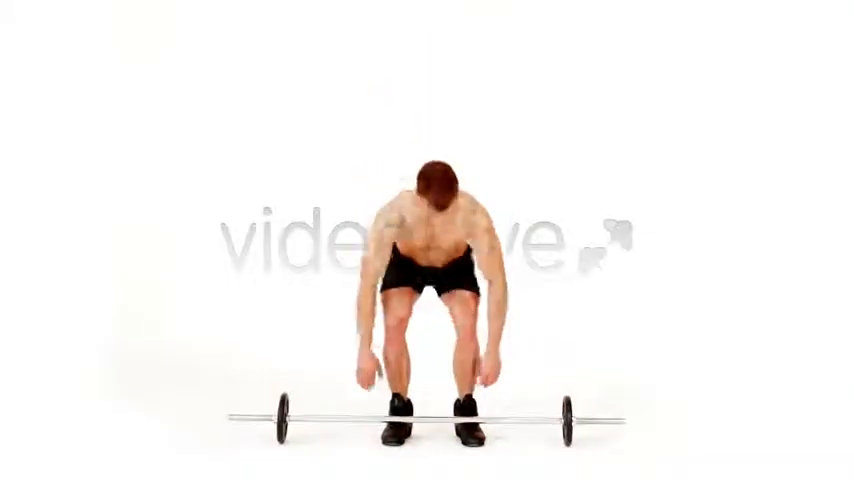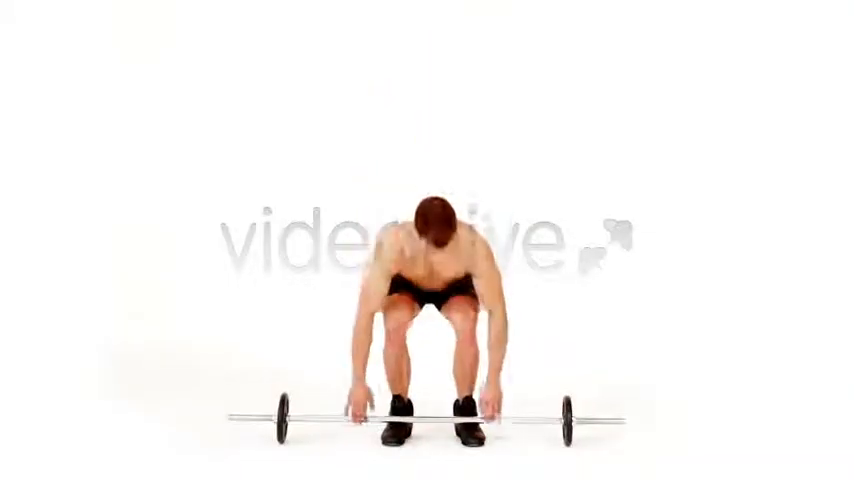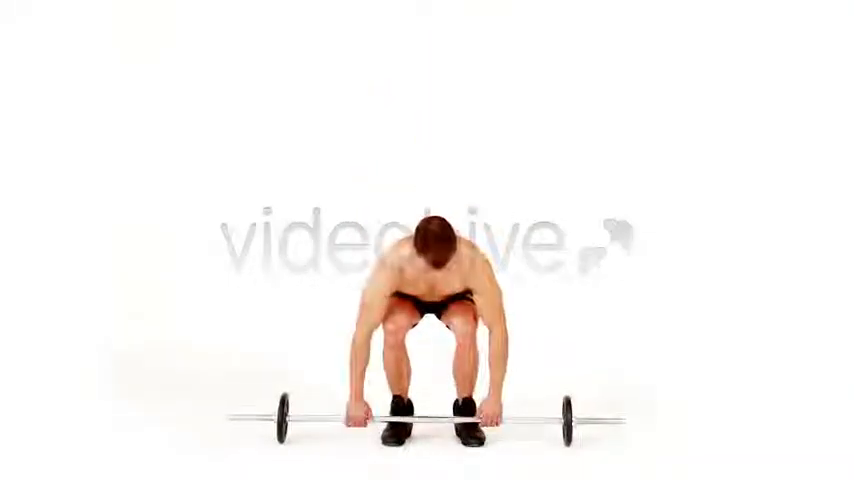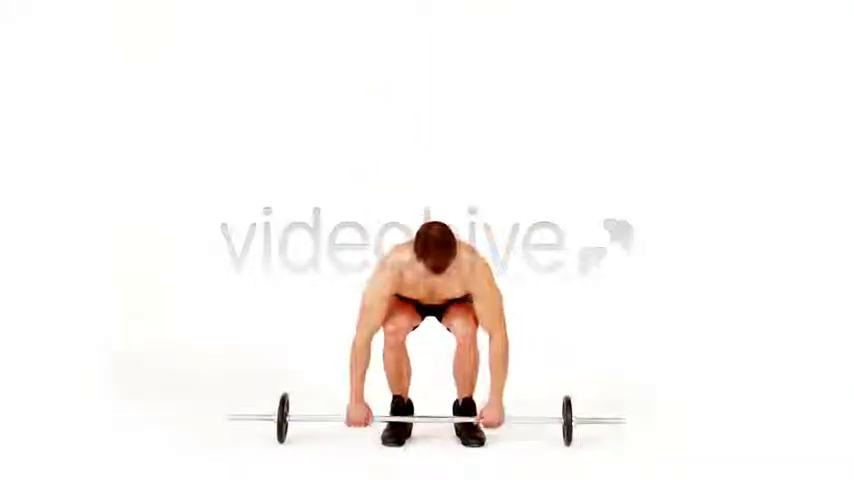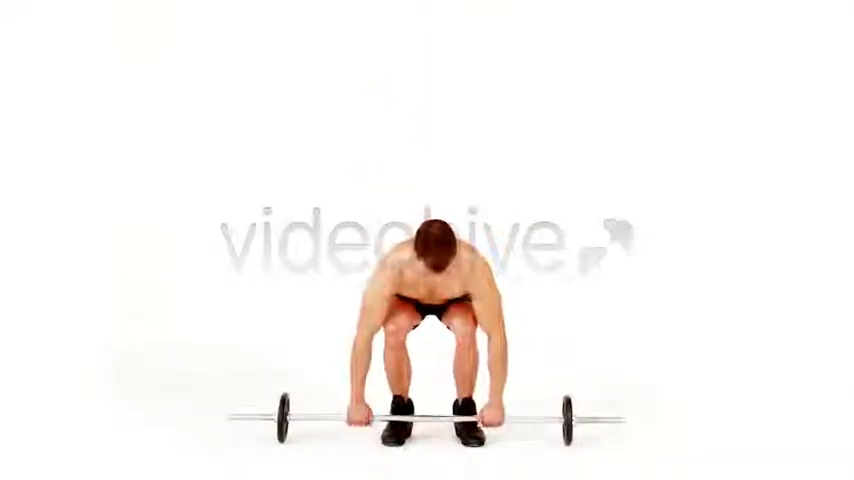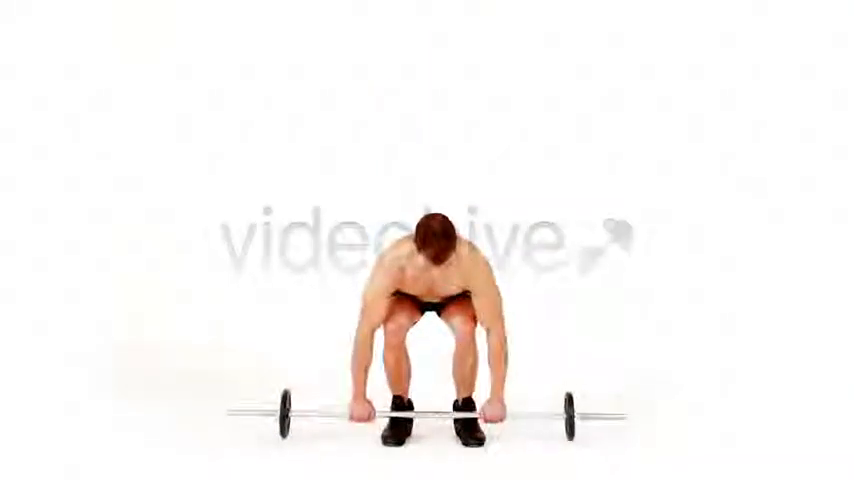
dt=0.2s
person 1, frame 1
left shoulder: (475, 217)
right shoulder: (392, 217)
left elbow: (497, 283)
right elbow: (368, 283)
left wrist: (492, 351)
right wrist: (365, 350)
left hip: (456, 264)
right hip: (405, 262)
left knee: (466, 324)
right knee: (394, 323)
left ankle: (466, 410)
right ankle: (399, 409)
person 1, frame 2
left shoulder: (475, 246)
right shoulder: (390, 247)
left elbow: (497, 312)
right elbow: (365, 315)
left wrist: (493, 381)
right wrist: (358, 383)
left hip: (455, 285)
right hip: (406, 284)
left knee: (466, 327)
right knee: (394, 326)
left ankle: (465, 410)
right ankle: (400, 409)
person 1, frame 3
left shoulder: (474, 263)
right shoulder: (391, 264)
left elbow: (498, 329)
right elbow: (362, 332)
left wrist: (494, 397)
right wrist: (356, 398)
left hip: (455, 296)
right hip: (407, 297)
left knee: (466, 330)
right knee: (393, 329)
left ankle: (465, 409)
right ankle: (400, 408)
person 1, frame 4
left shoulder: (475, 268)
right shoulder: (391, 268)
left elbow: (498, 334)
right elbow: (363, 335)
left wrist: (495, 401)
right wrist: (356, 400)
left hip: (455, 300)
right hip: (407, 299)
left knee: (466, 332)
right knee: (393, 330)
left ankle: (465, 409)
right ankle: (400, 408)
person 1, frame 5
left shoulder: (474, 267)
right shoulder: (392, 267)
left elbow: (496, 334)
right elbow: (364, 334)
left wrist: (495, 401)
right wrist: (357, 400)
left hip: (455, 298)
right hip: (407, 298)
left knee: (465, 331)
right knee: (394, 329)
left ankle: (465, 408)
right ankle: (400, 407)
person 1, frame 6
left shoulder: (474, 264)
right shoulder: (391, 264)
left elbow: (495, 331)
right elbow: (365, 331)
left wrist: (497, 397)
right wrist: (358, 397)
left hip: (455, 295)
right hip: (407, 294)
left knee: (465, 332)
right knee: (394, 331)
left ankle: (465, 409)
right ankle: (400, 409)
